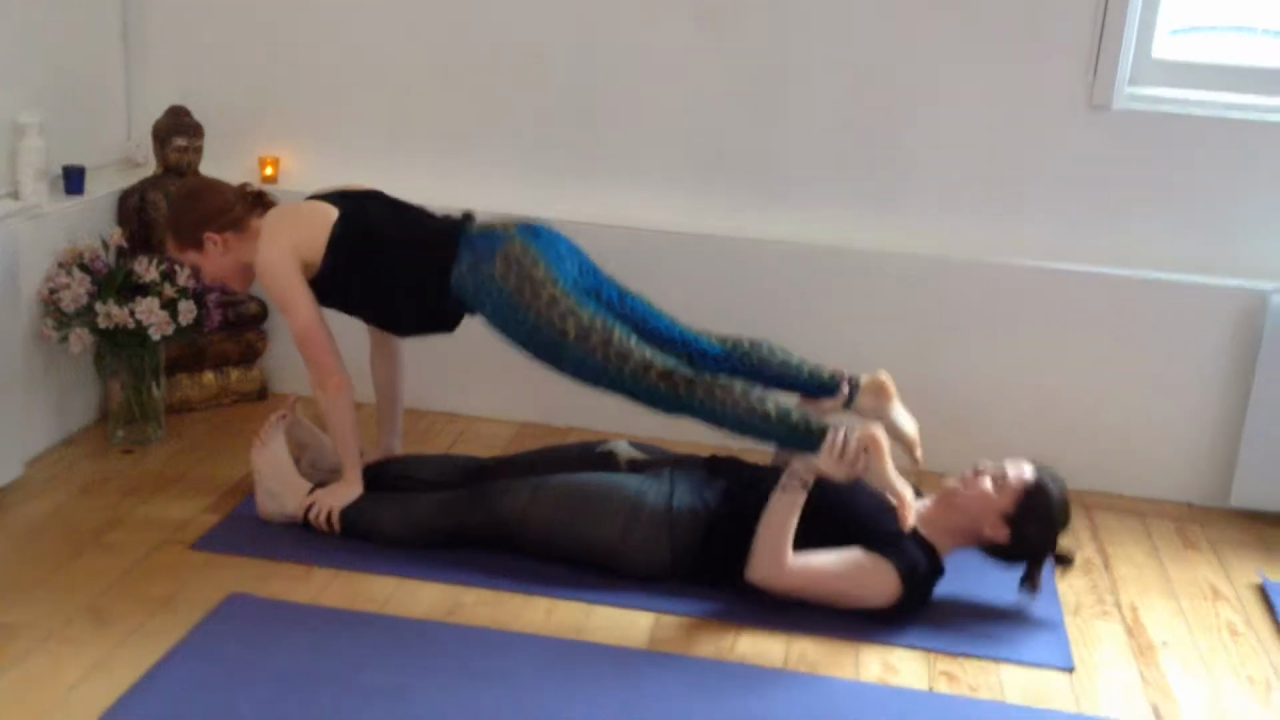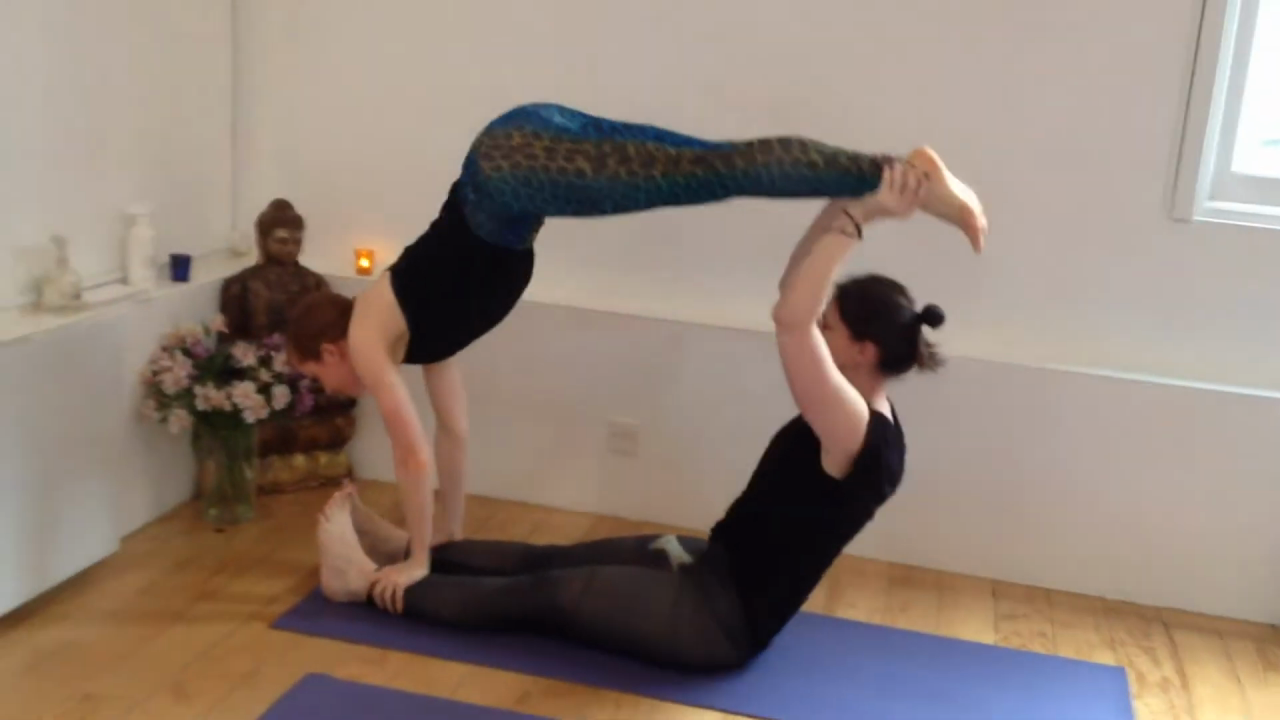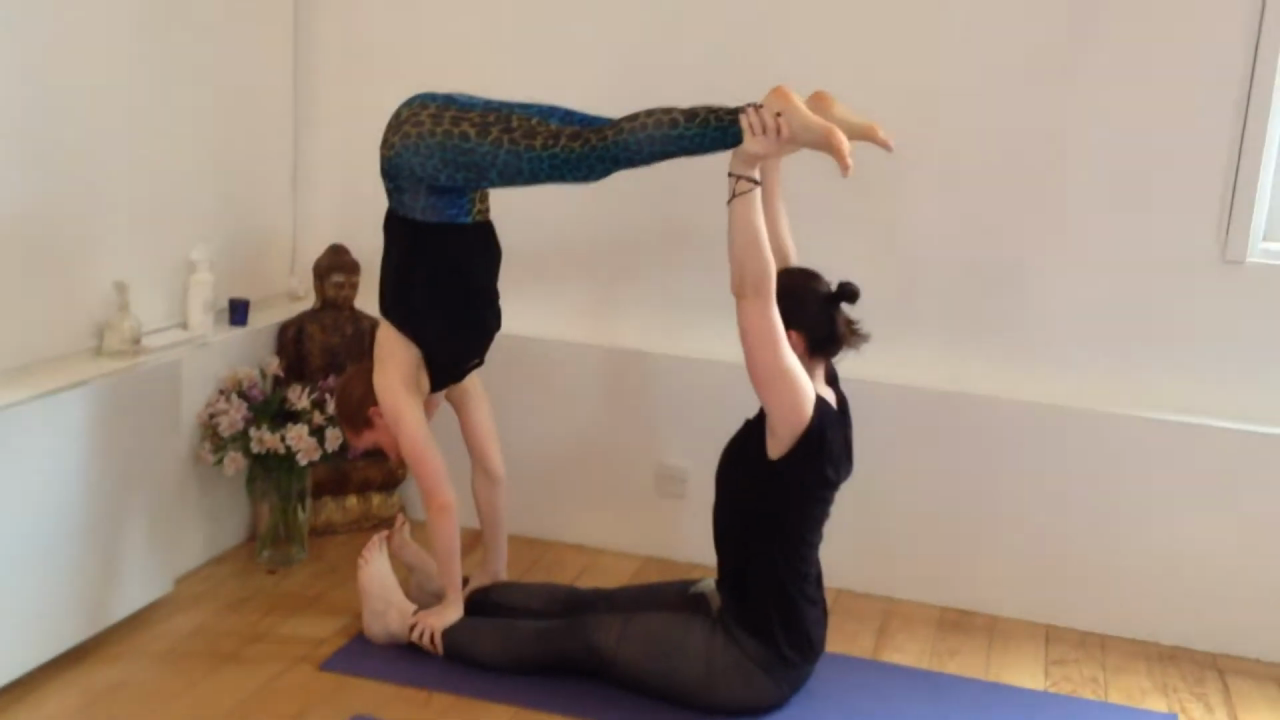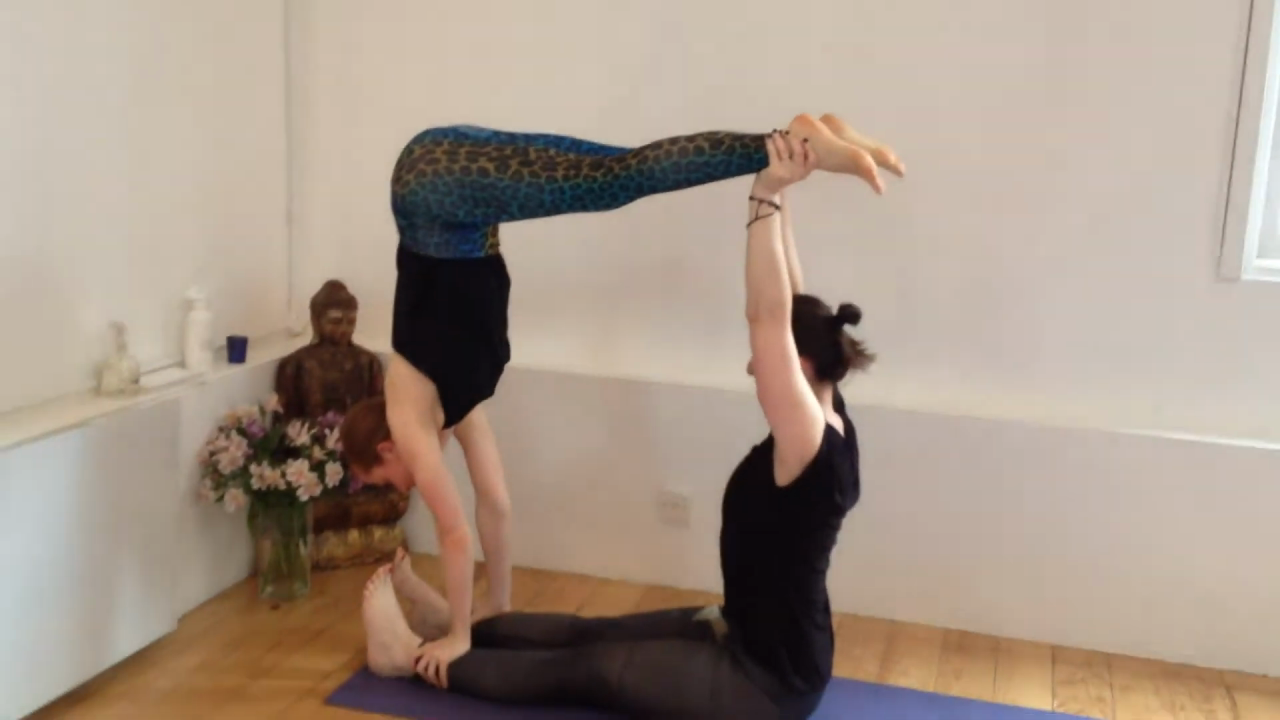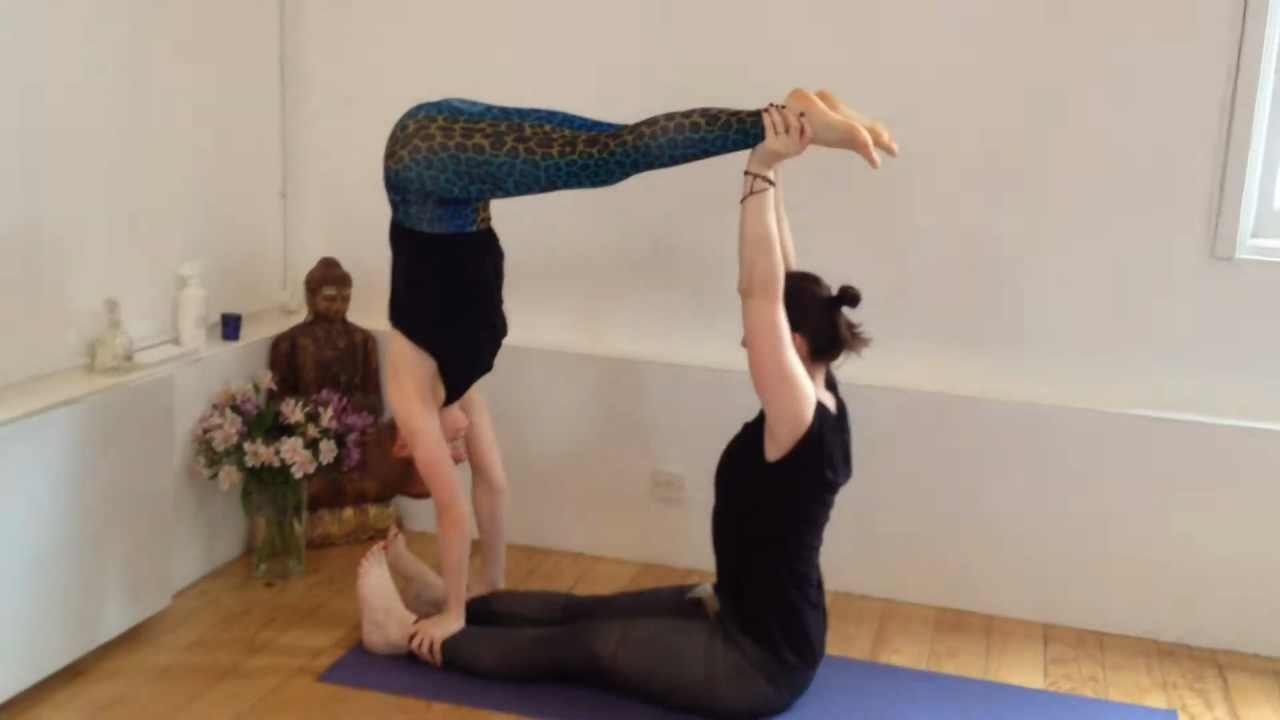
dt=1s
person 1, frame 1
left shoulder: (905, 569)
right shoulder: (907, 501)
left elbow: (765, 568)
left wrist: (808, 469)
left hip: (672, 532)
right hip: (693, 480)
left knee: (484, 510)
right knee: (487, 473)
left ankle: (312, 507)
right ankle: (345, 469)
person 1, frame 2
left shoulder: (867, 441)
right shoulder: (857, 415)
left elbow: (791, 320)
right elbow: (796, 297)
left wrist: (856, 218)
right wrist: (845, 204)
left hip: (722, 619)
right hip: (715, 568)
left knee: (545, 595)
right knee: (541, 562)
left ankle: (376, 586)
right ankle: (406, 551)
person 1, frame 3
left shoulder: (802, 416)
right shoulder: (824, 395)
left elbow: (753, 295)
right elbow: (777, 283)
left wrist: (746, 172)
right wrist: (767, 169)
left hip: (758, 658)
right hip: (750, 614)
left knee: (583, 637)
right knee: (587, 605)
left ankle: (413, 624)
person 1, frame 4
left shoulder: (811, 444)
right shoulder: (830, 425)
left elbow: (769, 321)
right elbow: (788, 313)
left wrist: (766, 199)
right wrist: (774, 198)
right hip: (756, 639)
left knee: (586, 667)
right knee: (593, 634)
left ankle: (416, 656)
person 1, frame 5
left shoulder: (801, 421)
right shoulder: (822, 401)
left elbow: (760, 296)
right elbow: (778, 288)
left wrist: (760, 173)
right wrist: (768, 172)
left hip: (761, 660)
right hip: (750, 618)
left knee: (580, 645)
right knee: (586, 612)
left ankle: (412, 635)
right ankle: (448, 601)
person 2, frame 1
left shoulder: (271, 250)
right shoulder: (314, 218)
left elbow: (328, 373)
right elbow: (385, 335)
left wrist: (352, 477)
right wrist: (388, 449)
left hip: (504, 277)
right hip: (525, 249)
left knee: (669, 381)
right knee: (695, 352)
right ankle: (854, 389)
person 2, frame 2
left shoulder: (366, 339)
right shoulder: (409, 319)
left elbow: (415, 458)
right elbow: (455, 432)
left wrist: (418, 560)
right wrist: (449, 536)
left hip: (514, 159)
right hip: (531, 143)
left knee: (710, 172)
right knee: (716, 170)
left ankle: (896, 176)
right ankle: (895, 173)
person 2, frame 3
left shoulder: (395, 386)
right shoulder: (443, 366)
left elbow: (441, 501)
right elbow: (492, 471)
left wrist: (452, 602)
right wrist: (495, 572)
left knee: (597, 150)
person 2, frame 4
left shoulder: (410, 419)
right shoulder: (446, 398)
left elbow: (455, 534)
right elbow: (496, 504)
left wrist: (458, 635)
right wrist: (498, 603)
left knee: (616, 177)
person 2, frame 5
left shoulder: (415, 399)
right shoulder: (440, 379)
left elbow: (453, 512)
right elbow: (493, 483)
left wrist: (453, 614)
right wrist: (491, 584)
left knee: (611, 154)
